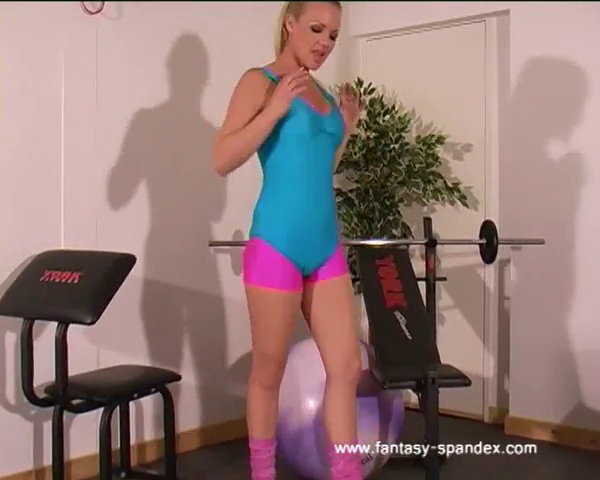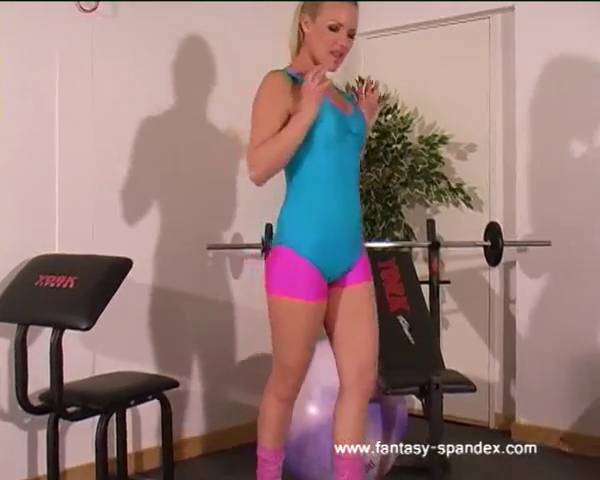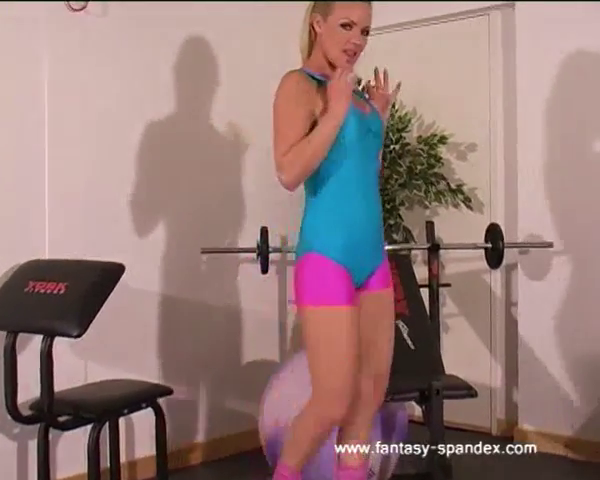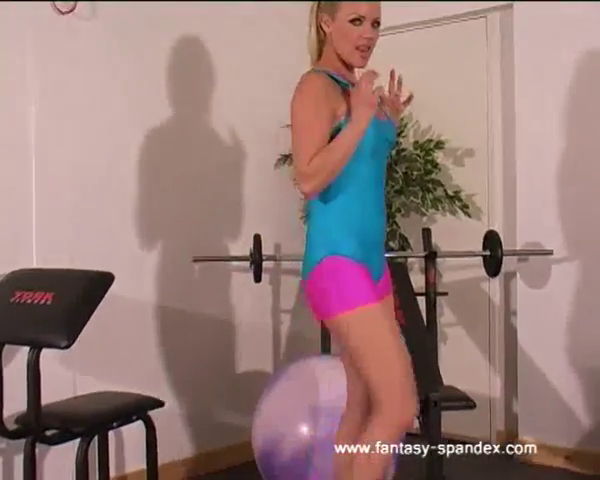
dt=0.2s
person 1, frame 1
left shoulder: (328, 97)
right shoulder: (260, 81)
right elbow: (222, 160)
left wrist: (346, 129)
right wrist: (274, 109)
left hip: (326, 245)
right hip: (276, 244)
left knee: (345, 367)
right knee: (268, 370)
person 1, frame 2
left shoulder: (343, 96)
right shoulder: (281, 84)
right elbow: (258, 168)
left wrist: (364, 122)
right wrist: (306, 111)
left hip: (350, 252)
right hip: (301, 251)
left knee: (361, 379)
right knee: (287, 382)
person 1, frame 3
left shoulder: (354, 94)
right shoulder: (299, 85)
right elbow: (289, 173)
left wrist: (376, 117)
right wrist: (336, 111)
left hip: (371, 256)
right hip: (326, 256)
left knee: (370, 390)
right knee: (334, 400)
person 1, frame 4
left shoulder: (363, 91)
right shoulder: (317, 86)
right elbow: (309, 180)
left wrist: (388, 123)
right wrist: (361, 119)
left hip: (369, 259)
right hip: (337, 261)
left knee: (366, 404)
right knee: (399, 408)
